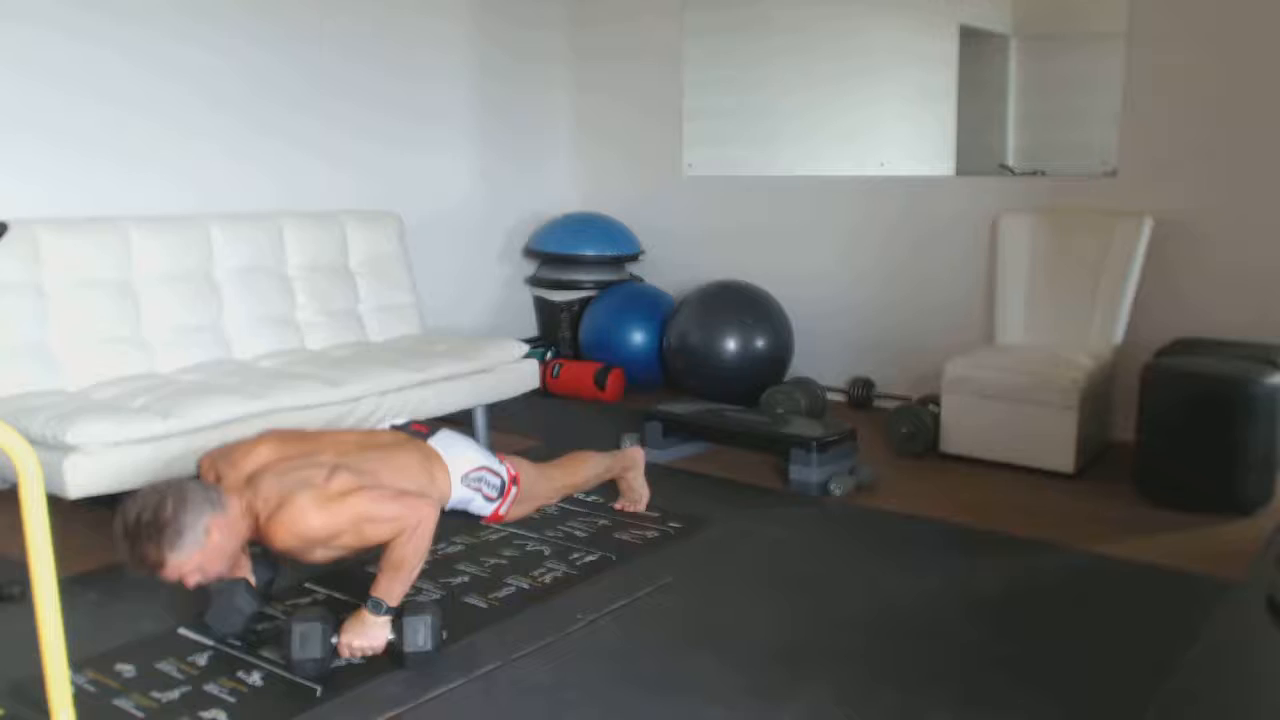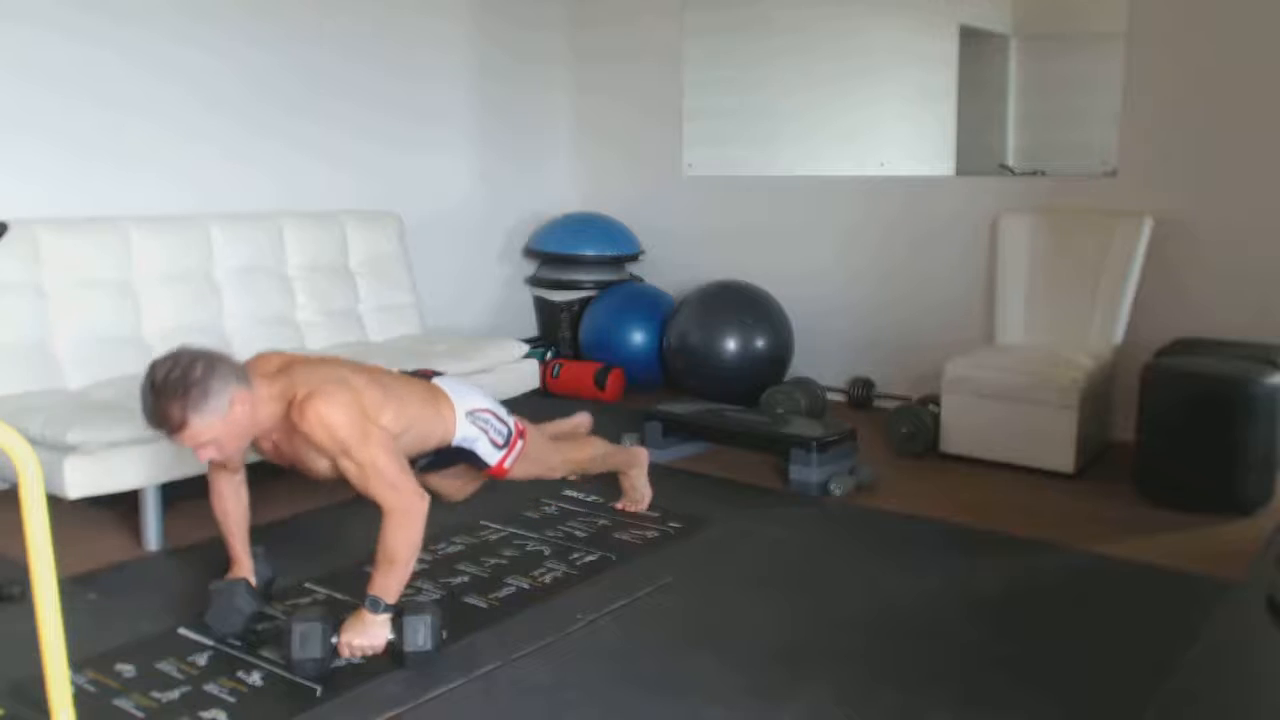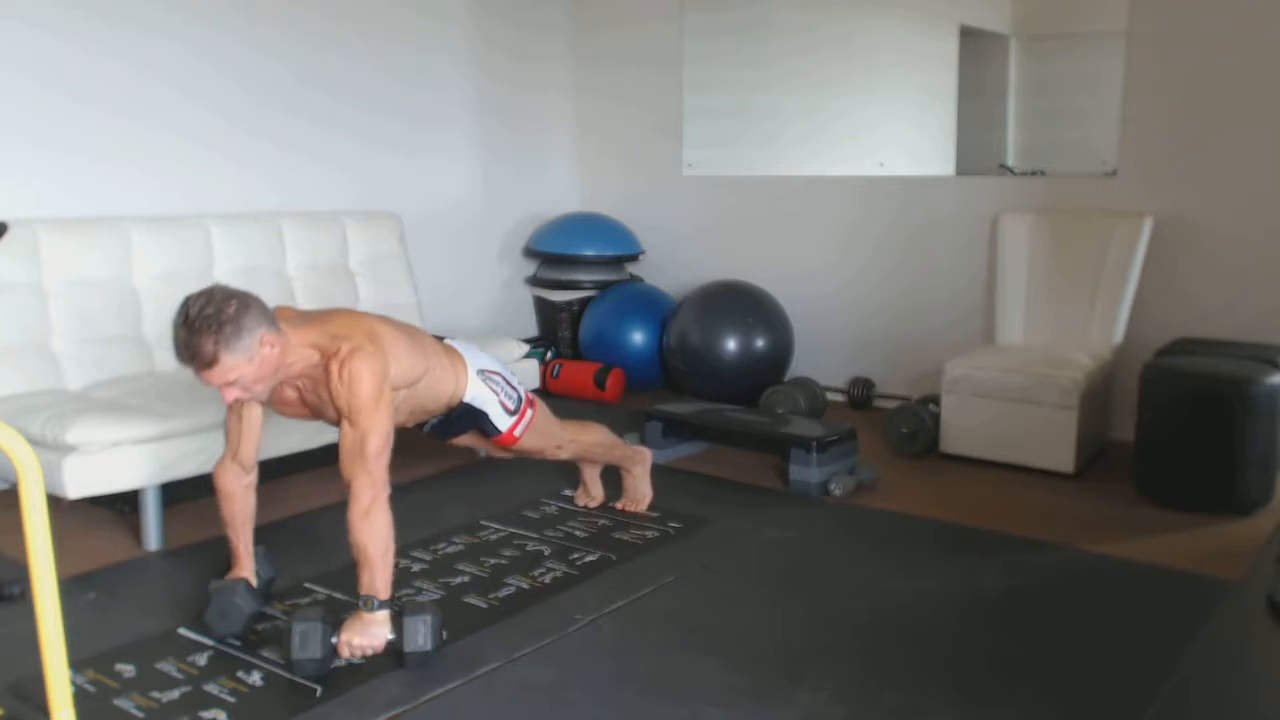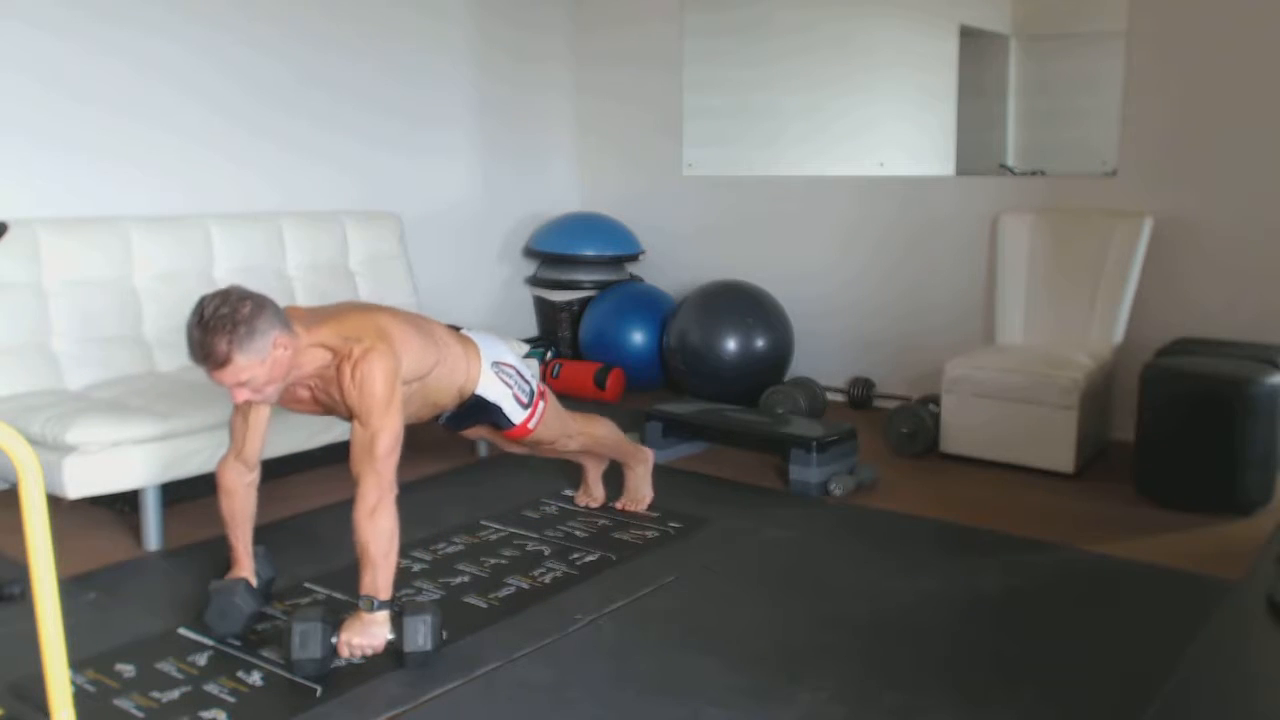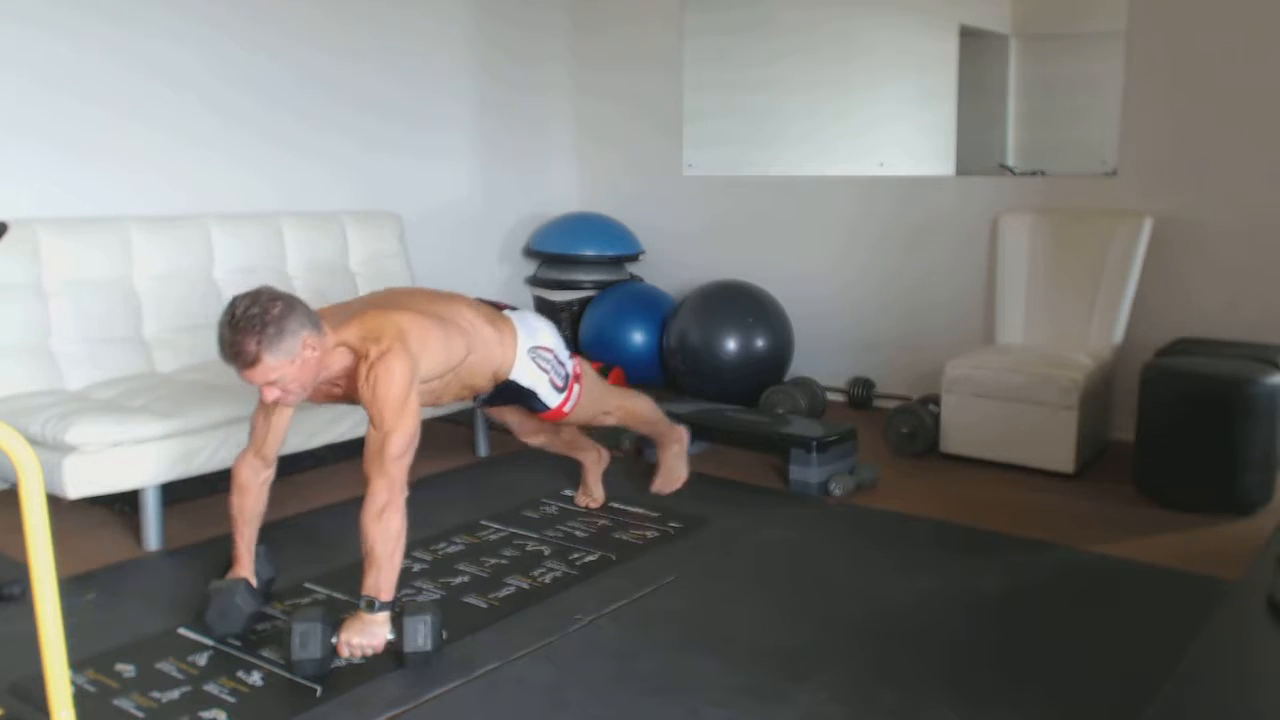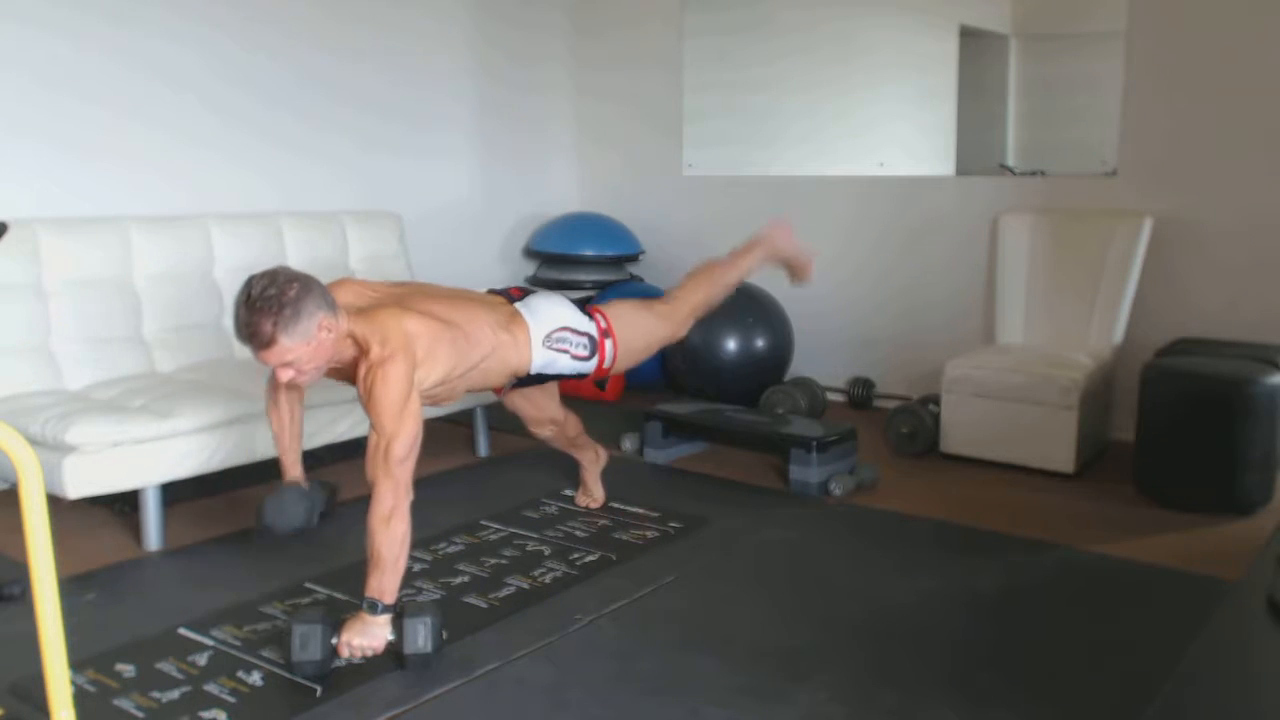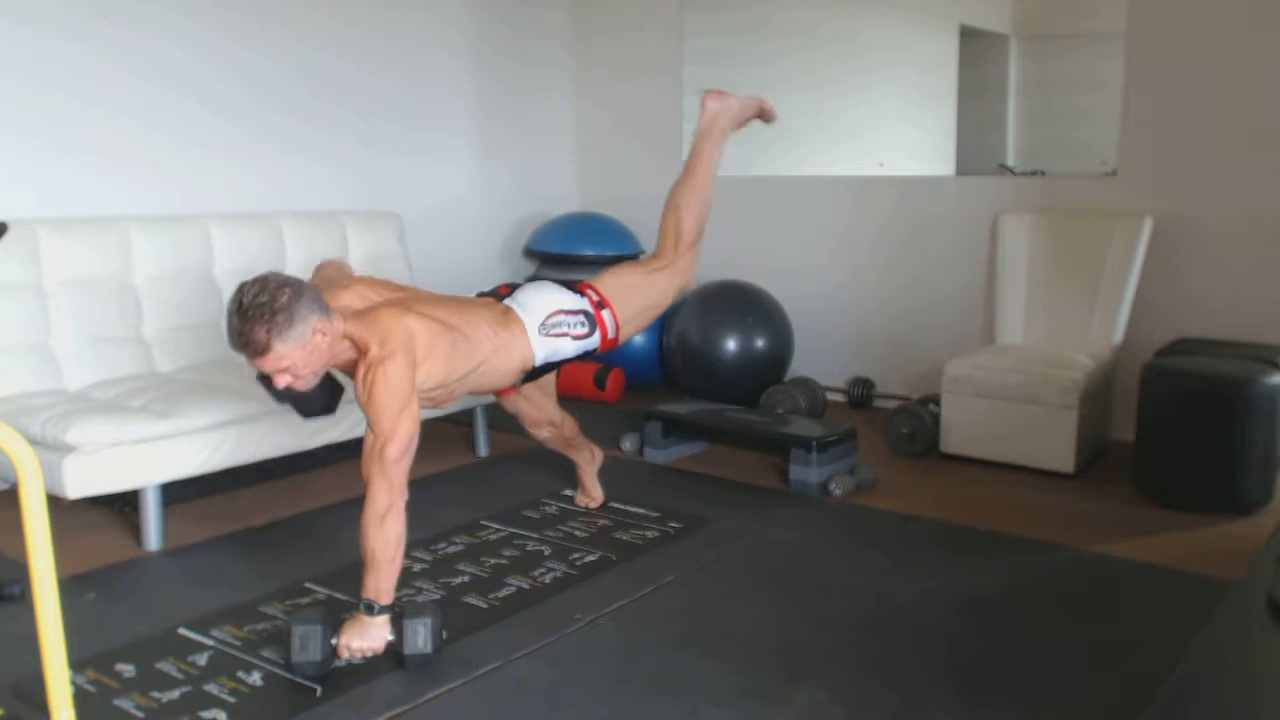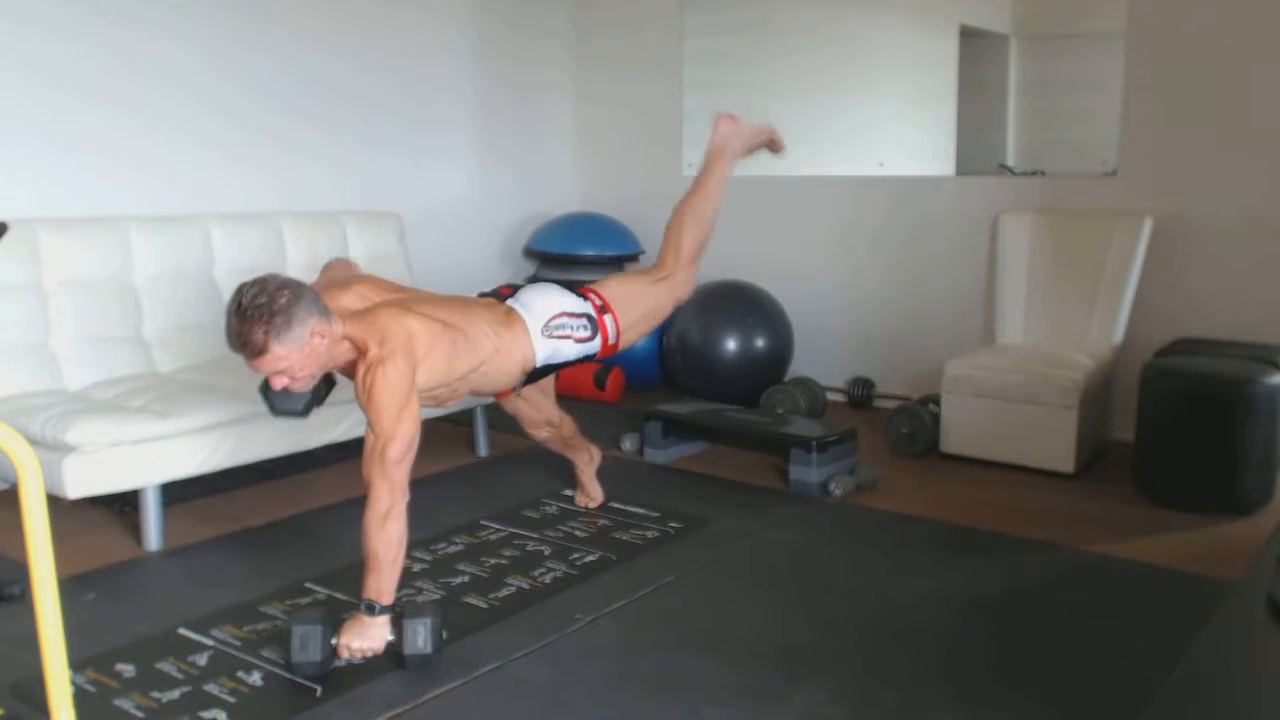
dt=0.3s
person 1, frame 1
left shoulder: (289, 518)
right shoulder: (215, 474)
left elbow: (421, 513)
left wrist: (376, 612)
right wrist: (242, 568)
left hip: (447, 466)
right hip: (402, 443)
left knee: (550, 485)
left ankle: (624, 461)
person 1, frame 2
left shoulder: (317, 412)
right shoulder: (241, 388)
left elbow: (408, 504)
right elbow: (227, 476)
left wrist: (376, 611)
right wrist: (242, 565)
left hip: (455, 414)
right hip: (415, 400)
left knee: (553, 463)
left ankle: (629, 458)
right ankle: (568, 425)
person 1, frame 3
left shoulder: (352, 362)
right shoulder: (253, 354)
left elbow: (368, 491)
right elbow: (236, 469)
left wrist: (373, 611)
right wrist: (243, 566)
left hip: (466, 380)
right hip: (427, 398)
left knee: (557, 442)
left ankle: (632, 459)
right ankle: (589, 467)
person 1, frame 4
left shoulder: (364, 360)
right shoulder: (262, 352)
left elbow: (376, 491)
right elbow: (238, 467)
left wrist: (374, 611)
right wrist: (242, 567)
left hip: (479, 370)
right hip: (440, 389)
left knee: (566, 432)
left ankle: (635, 458)
right ankle: (590, 463)
person 1, frame 5
left shoulder: (382, 361)
right shoulder: (291, 353)
left elbow: (389, 492)
right elbow: (255, 464)
left wrist: (374, 610)
right wrist: (241, 565)
left hip: (520, 344)
right hip: (479, 338)
left knee: (604, 408)
right knee: (531, 430)
left ankle: (671, 436)
right ankle: (590, 458)
person 1, frame 6
left shoulder: (386, 359)
right shoulder: (324, 312)
left elbow: (391, 495)
right elbow: (284, 392)
left wrist: (377, 614)
right wrist: (293, 472)
left hip: (539, 332)
right hip: (500, 322)
left knee: (671, 315)
right knee: (544, 423)
left ankle: (766, 244)
right ankle: (589, 457)
person 1, frame 7
left shoulder: (384, 362)
right shoulder: (327, 296)
left elbow: (386, 497)
right elbow: (329, 267)
left wrist: (374, 614)
right wrist: (304, 373)
left hip: (540, 324)
right hip: (499, 318)
left knee: (673, 265)
right knee: (543, 425)
left ankle: (713, 123)
right ankle: (586, 457)
person 1, frame 8
left shoulder: (382, 363)
right shoulder: (326, 299)
left elbow: (387, 497)
right elbow: (343, 265)
left wrist: (375, 614)
right wrist: (300, 363)
left hip: (539, 326)
right hip: (501, 319)
left knee: (673, 277)
right knee: (542, 425)
left ankle: (724, 146)
right ankle: (584, 457)
